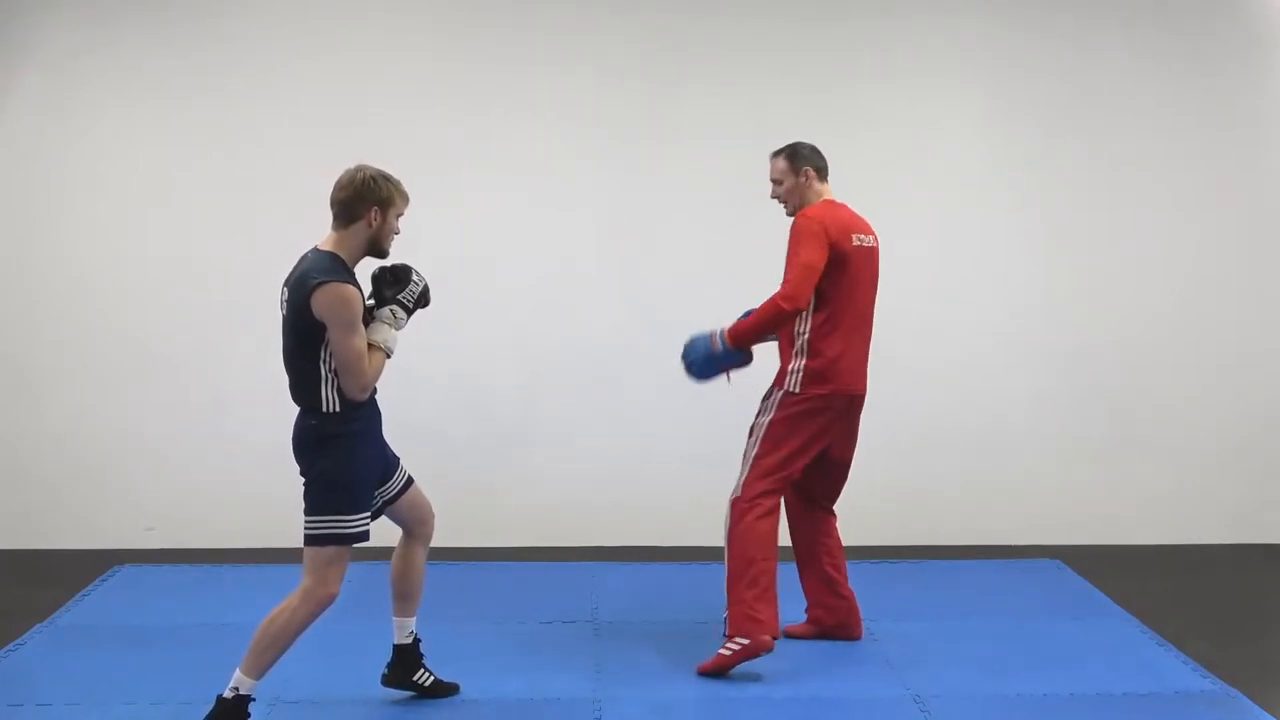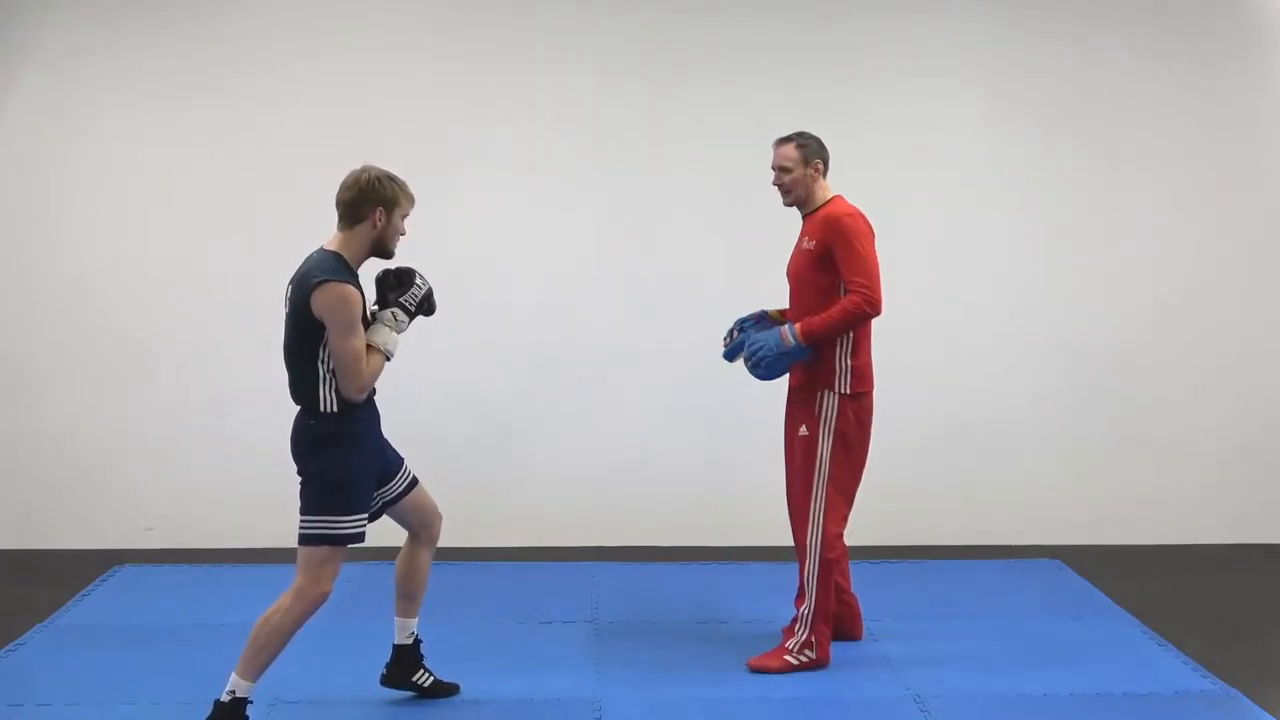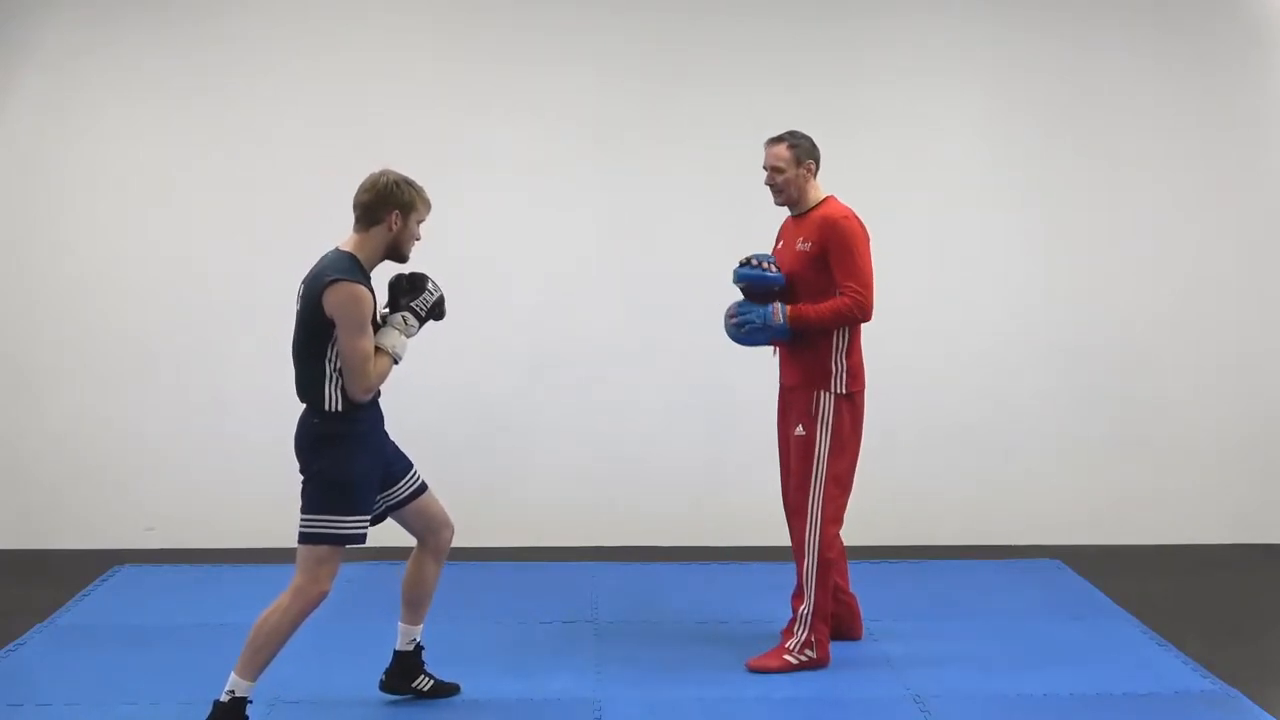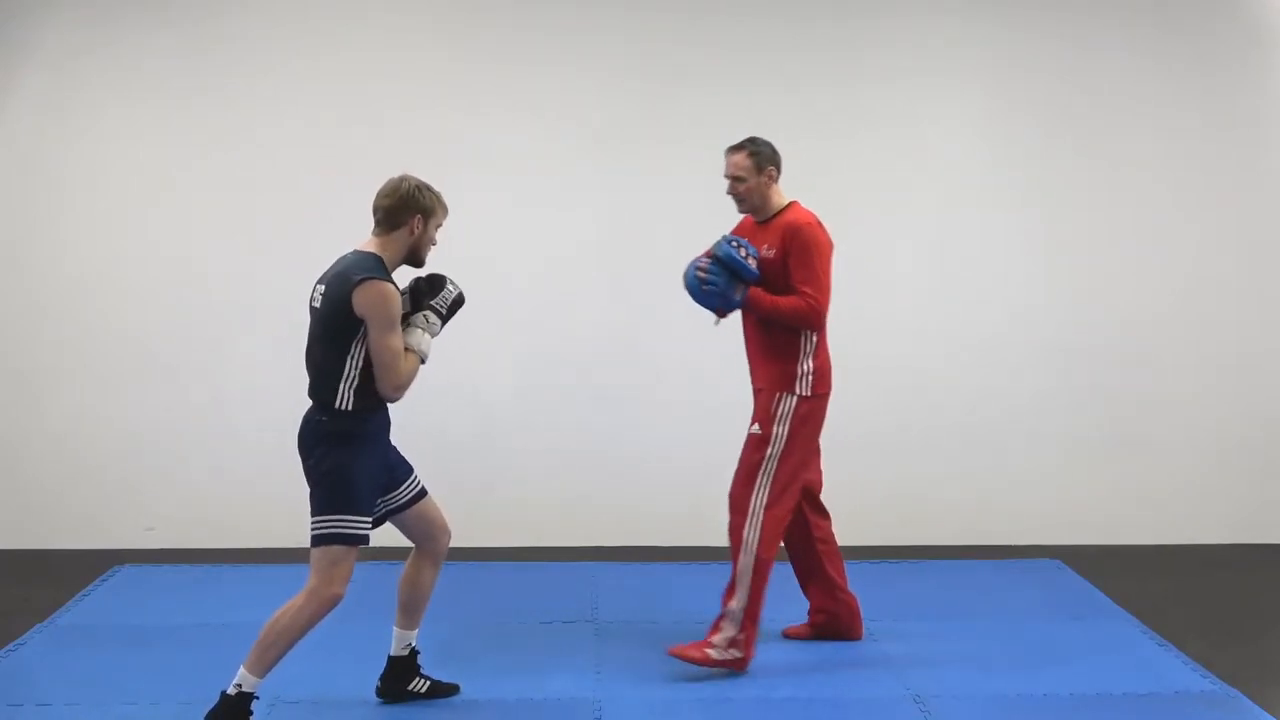
dt=0.4s
person 1, frame 1
left shoulder: (317, 267)
right shoulder: (334, 287)
right elbow: (359, 383)
left wrist: (378, 310)
right wrist: (391, 316)
left hip: (353, 433)
right hip: (336, 440)
left knee: (420, 523)
right knee: (320, 588)
left ankle: (404, 660)
person 1, frame 2
left shoulder: (324, 269)
right shoulder: (335, 287)
right elbow: (356, 383)
left wrist: (386, 313)
right wrist: (393, 319)
left hip: (355, 432)
right hip: (333, 441)
left knee: (427, 524)
right knee: (313, 587)
left ankle: (404, 660)
person 1, frame 3
left shoulder: (340, 269)
right shoulder: (348, 287)
right elbow: (361, 383)
left wrist: (398, 317)
right wrist: (405, 324)
left hip: (364, 435)
right hip: (337, 442)
left knee: (438, 533)
right knee: (311, 586)
left ankle: (405, 665)
person 1, frame 4
left shoulder: (347, 270)
right shoulder: (376, 287)
right elbow: (392, 384)
left wrist: (410, 315)
right wrist: (427, 322)
left hip: (362, 435)
right hip: (341, 442)
left knee: (434, 538)
right knee: (327, 588)
left ankle: (399, 670)
person 2, frame 1
left shoulder: (813, 223)
right shoulder: (862, 230)
left elbow: (793, 299)
left wrist: (729, 339)
right wrist: (776, 328)
left hip: (808, 385)
right hip: (849, 387)
left knee: (753, 500)
right knee: (812, 502)
left ankle: (749, 629)
right ankle: (836, 615)
person 2, frame 2
left shoulder: (842, 221)
right shoulder: (816, 224)
left elbow: (865, 300)
left wrist: (798, 336)
right wrist: (773, 321)
left hip: (837, 387)
right hip: (815, 385)
left knee: (817, 511)
right knee: (817, 506)
left ankle: (809, 639)
right ankle: (841, 616)
person 2, frame 3
left shoulder: (838, 224)
right shoulder: (790, 228)
left elbow: (859, 304)
right elbow: (789, 297)
left wrist: (785, 317)
right wrist: (760, 286)
left hip: (829, 388)
right hip: (797, 384)
left knee: (816, 510)
right knee: (804, 507)
left ankle: (807, 640)
right ankle: (839, 615)
person 2, frame 4
left shoulder: (802, 230)
right shoulder: (746, 228)
left elbow: (810, 310)
right elbow: (705, 282)
left wrist: (743, 295)
right wrist: (713, 270)
left hip: (795, 387)
right hip: (775, 386)
left knee: (755, 502)
right knee: (798, 503)
left ankle: (732, 637)
right ankle: (836, 614)
